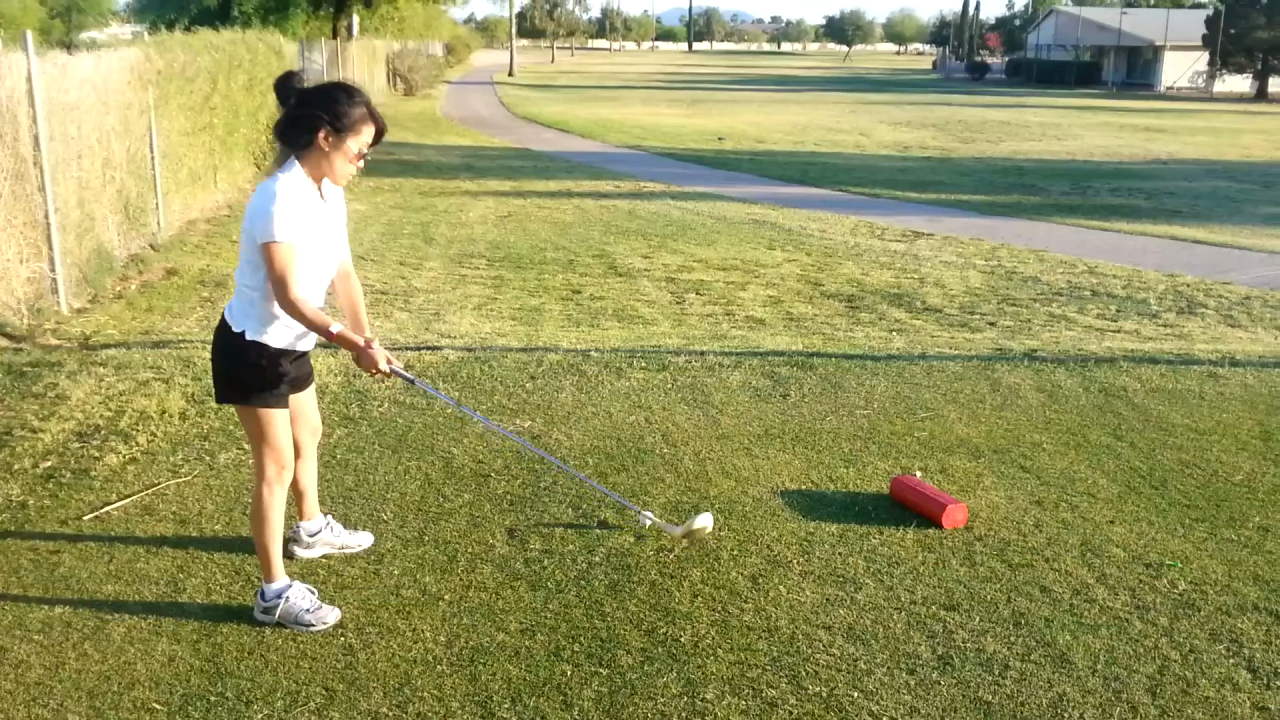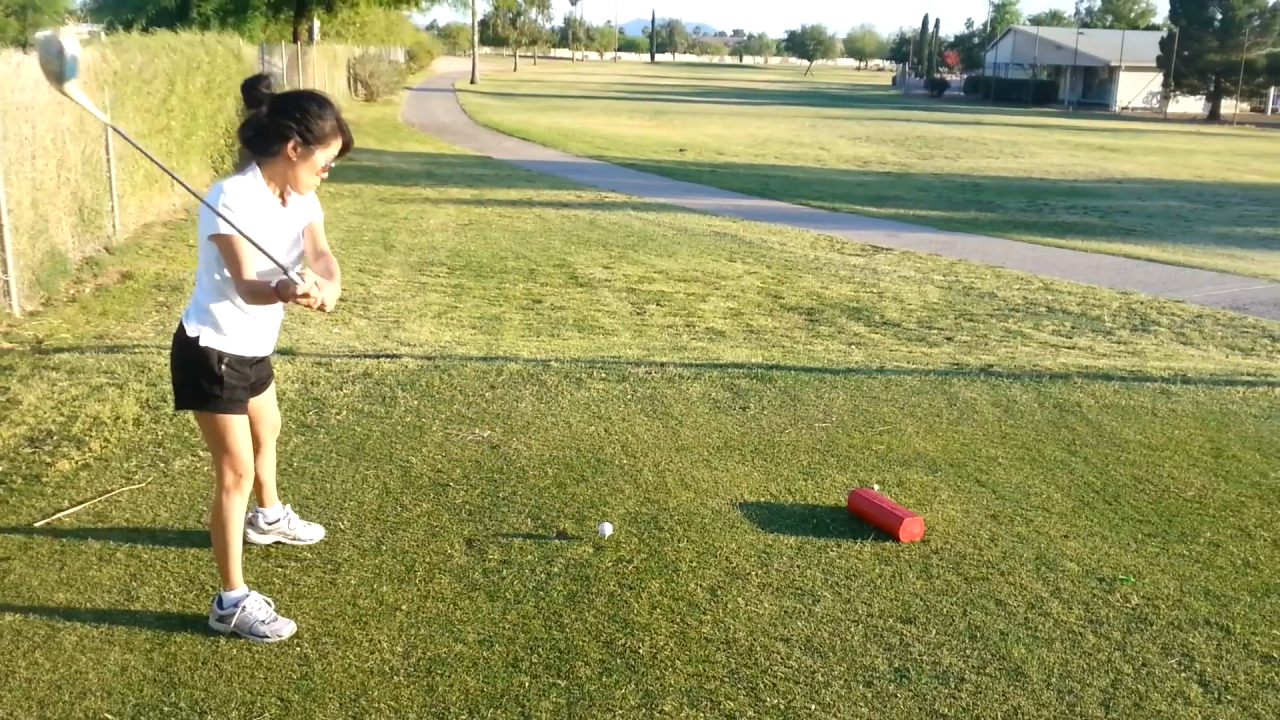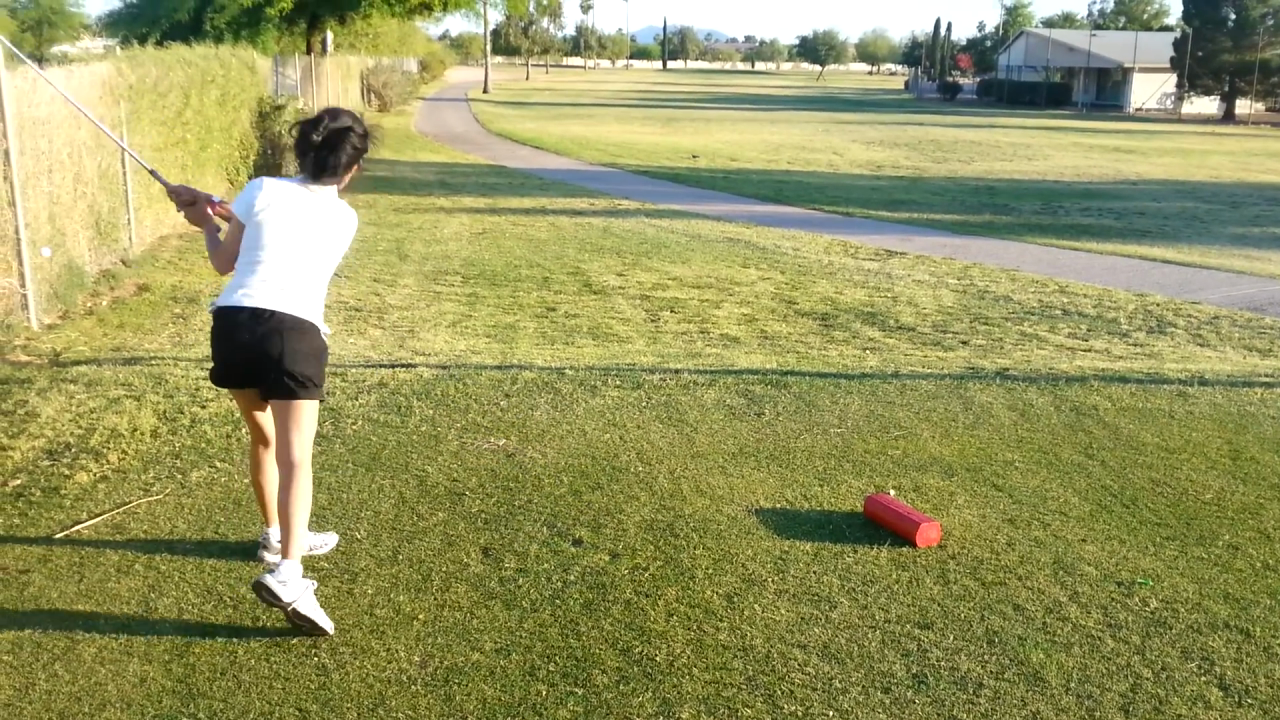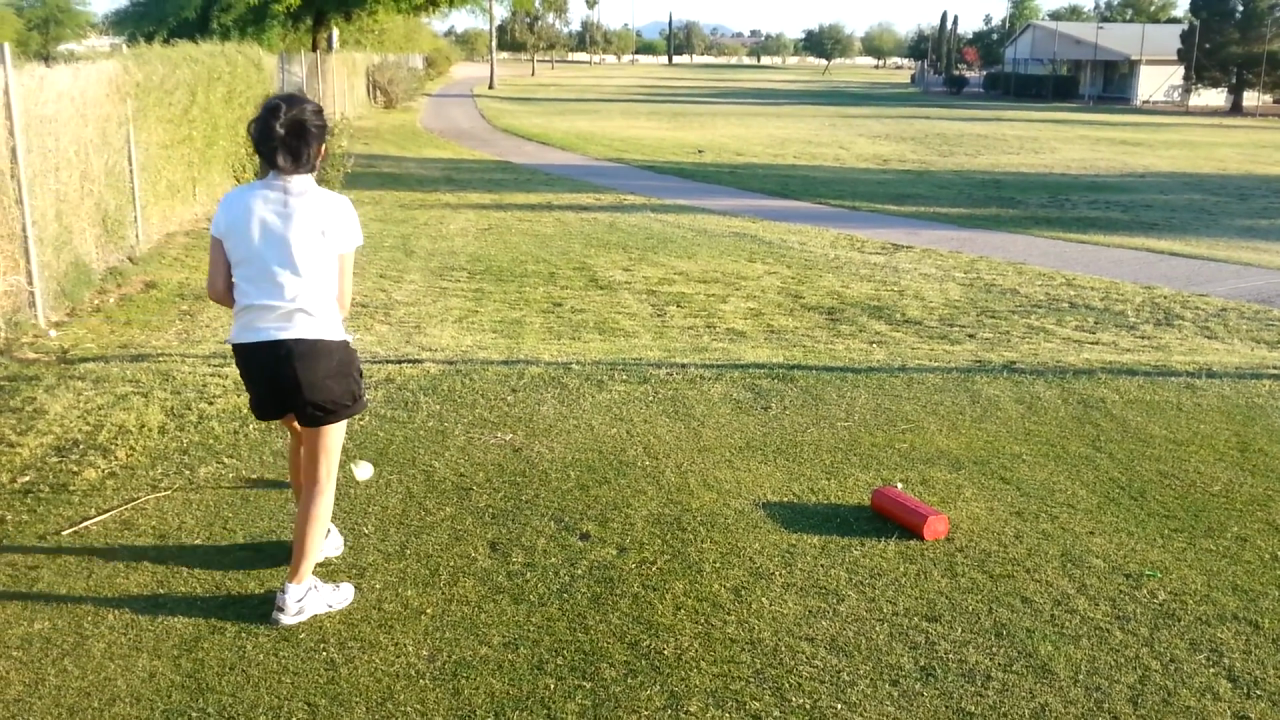
dt=0.7s
person 1, frame 1
left shoulder: (329, 194)
right shoulder: (280, 199)
left elbow: (343, 273)
right elbow: (289, 298)
left wrist: (364, 331)
right wrist: (352, 342)
left hip: (289, 346)
right hip: (253, 347)
left knee: (307, 437)
right knee: (276, 465)
left ankle: (311, 528)
right ankle: (275, 592)
person 1, frame 2
left shoulder: (300, 198)
right shoulder: (231, 198)
left elbow: (322, 257)
right elbow: (247, 287)
left wrist: (324, 286)
right wrist: (287, 290)
left hip: (253, 349)
right hip: (212, 351)
left knee: (267, 432)
right knee: (236, 471)
left ankle: (268, 516)
right ankle: (232, 600)
person 1, frame 3
left shoulder: (262, 191)
right shoulder: (345, 219)
left elbow: (227, 262)
left wrist: (205, 216)
right wrist: (210, 207)
left hip: (234, 322)
right hip: (295, 331)
left knee: (264, 435)
right knee: (298, 457)
left ankle: (278, 535)
right ankle: (285, 571)
person 1, frame 4
left shoulder: (233, 205)
right shoulder: (334, 209)
left elbow: (217, 290)
right elbow: (342, 300)
left hip: (254, 352)
right hip: (318, 350)
left knee: (301, 438)
right knee: (320, 475)
left ankle: (313, 536)
right ankle: (297, 593)
